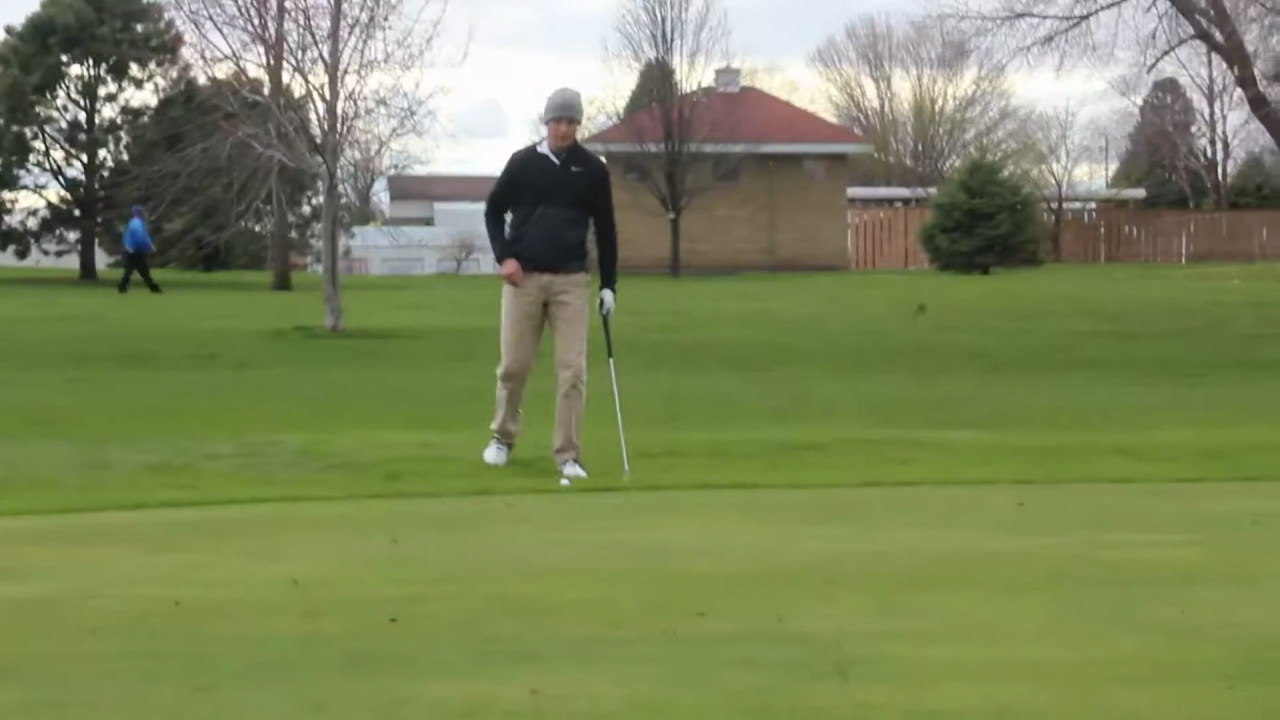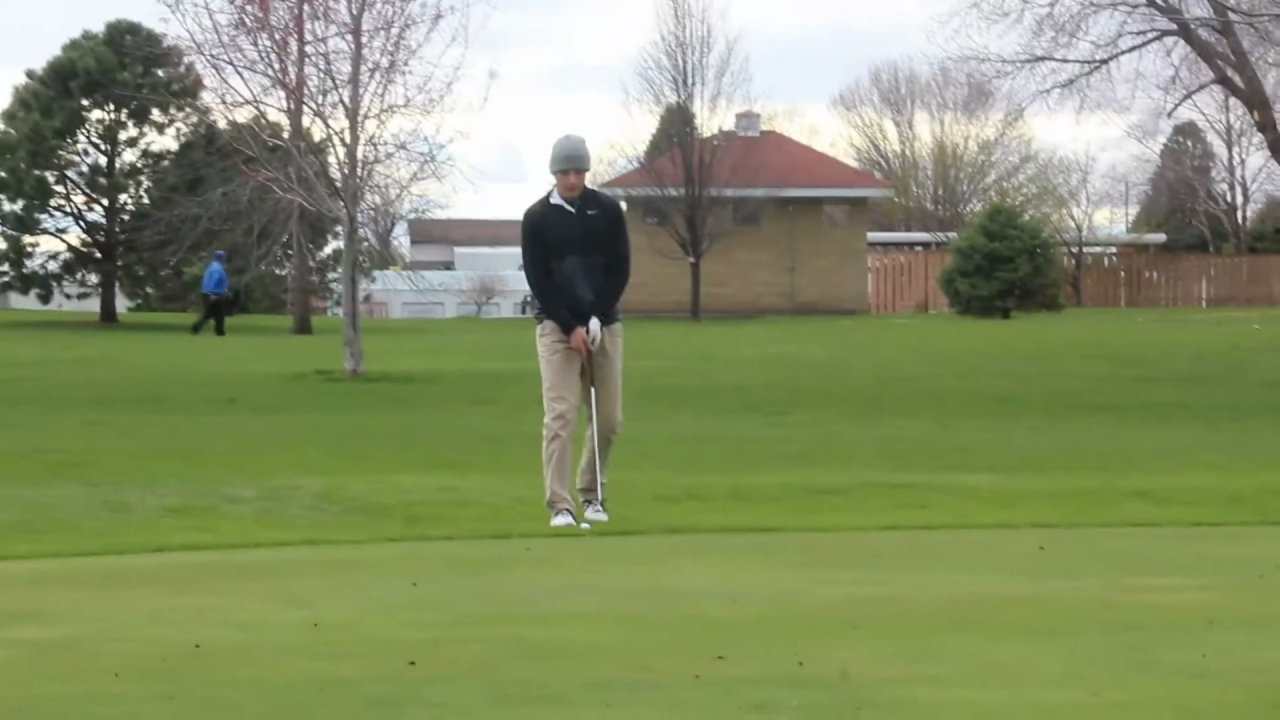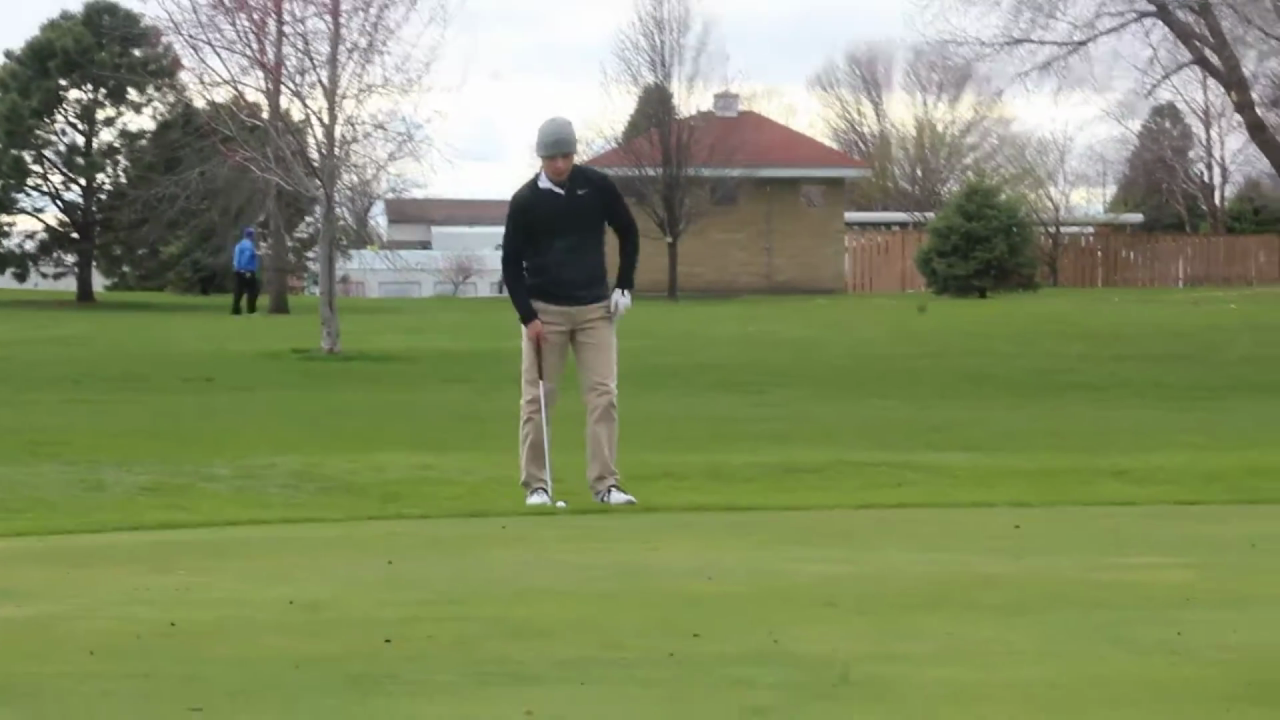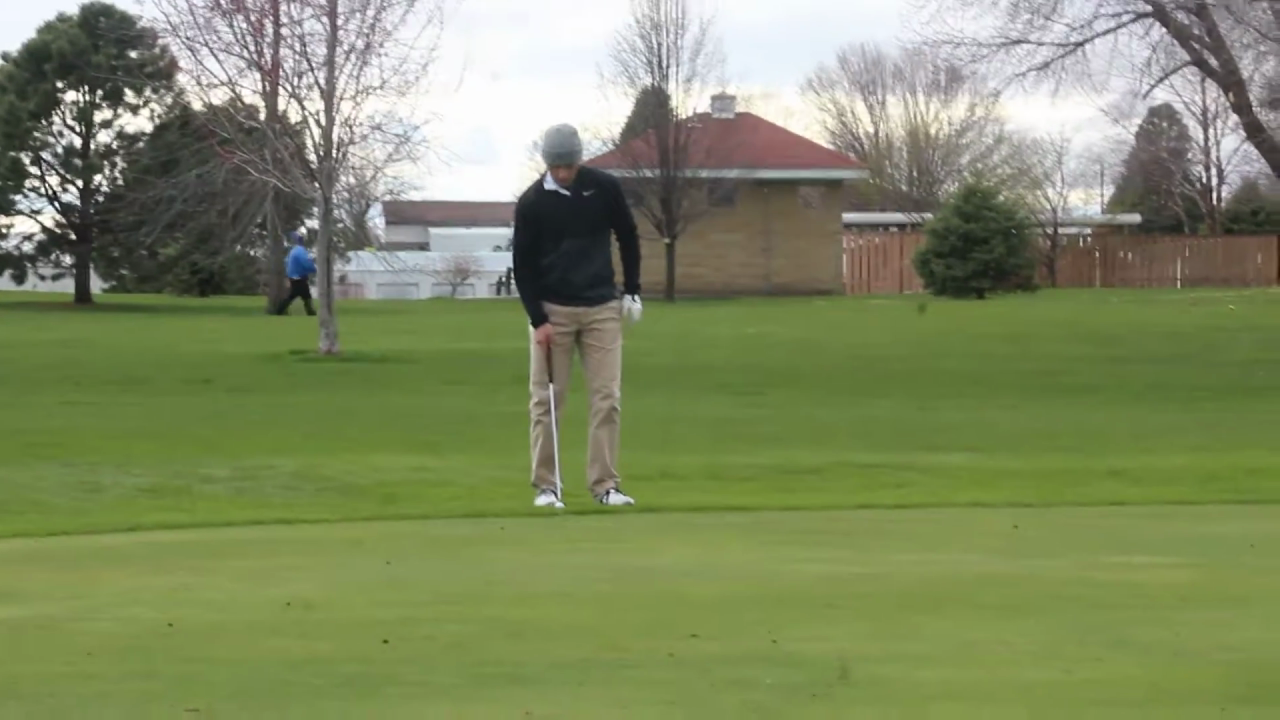
dt=0.7s
person 1, frame 1
left shoulder: (593, 169)
right shoulder: (522, 162)
left elbow: (605, 229)
right elbow: (493, 210)
left wrist: (608, 285)
right wrist: (504, 256)
left hip: (572, 278)
right hip: (523, 277)
left knee: (571, 368)
right knee: (514, 363)
left ankle: (567, 454)
right ankle: (504, 434)
person 1, frame 2
left shoulder: (608, 210)
right shoulder: (537, 217)
left elbow: (620, 269)
right elbow: (537, 279)
left wrist: (598, 317)
right wrist: (570, 326)
left hip: (602, 325)
right hip: (556, 327)
left knee: (608, 418)
right knee: (559, 415)
left ankle: (590, 493)
right ankle: (560, 506)
person 1, frame 3
left shoulder: (599, 186)
right shoulder: (525, 200)
left elbow: (628, 233)
right elbow: (512, 262)
left wrist: (624, 286)
right wrist: (527, 316)
left hip: (595, 307)
right hip: (544, 309)
left knee: (603, 394)
right knee: (536, 398)
left ankle: (605, 483)
right ankle: (536, 484)
person 1, frame 4
left shoulder: (605, 187)
right shoulder: (531, 202)
left elbow: (628, 236)
right elbow: (523, 265)
left wrist: (632, 290)
right wrist: (537, 319)
left hip: (602, 307)
right hip: (552, 310)
left knee: (606, 398)
right knee: (545, 400)
left ankle: (605, 484)
right ankle: (545, 485)
